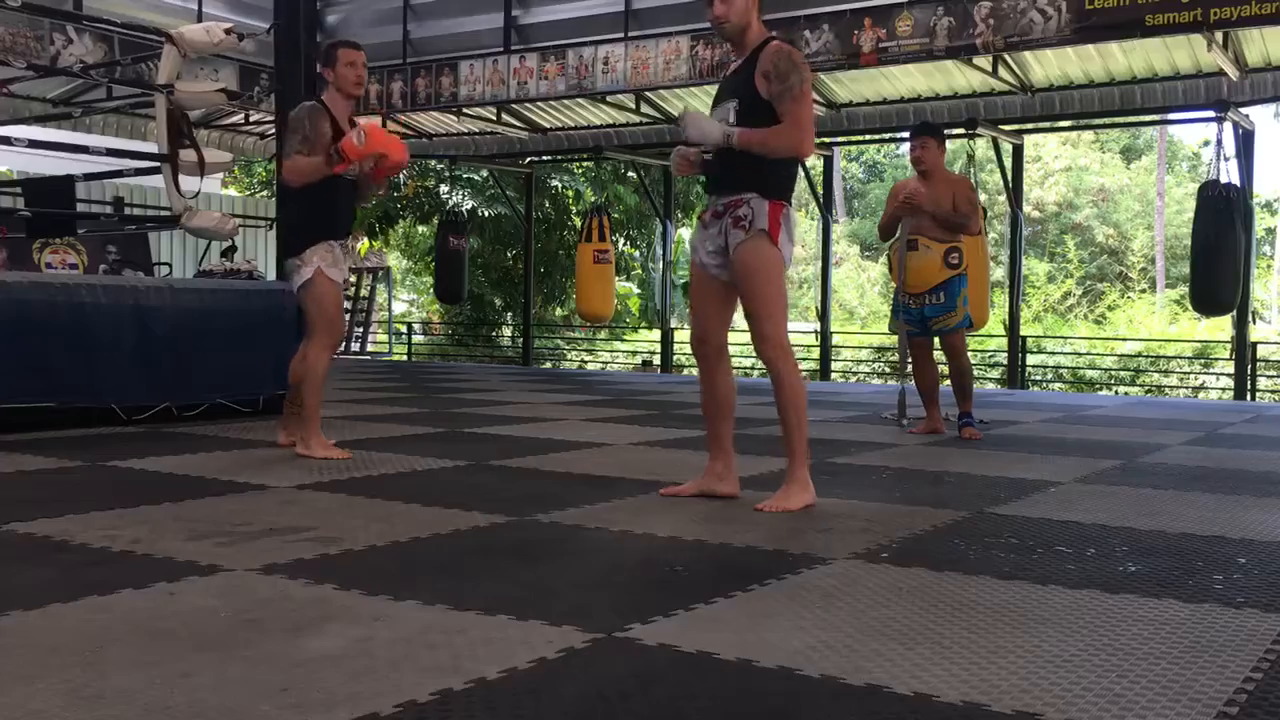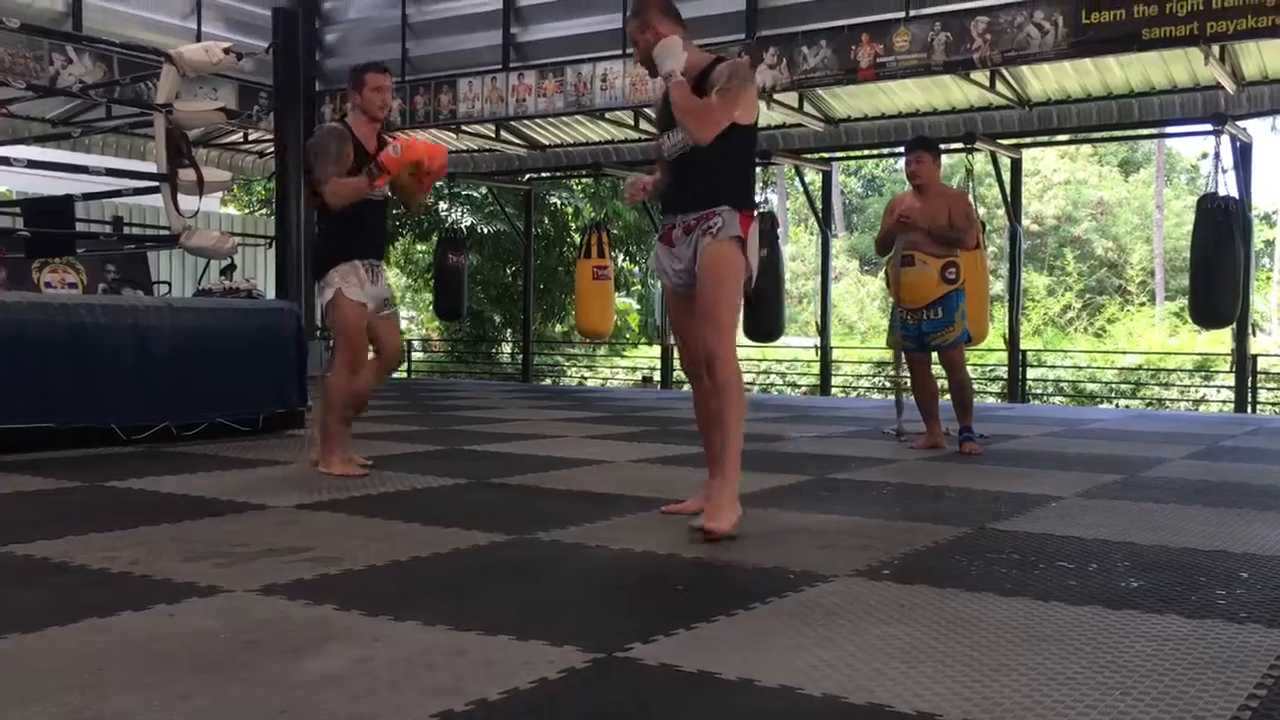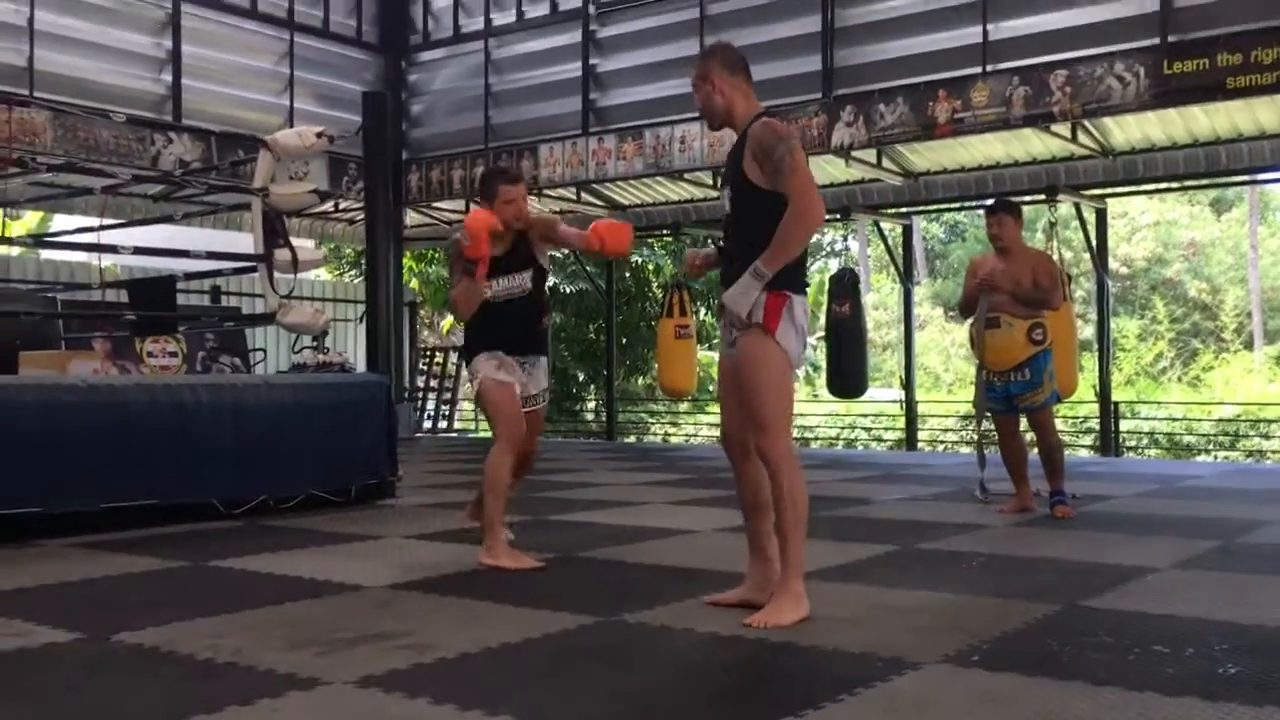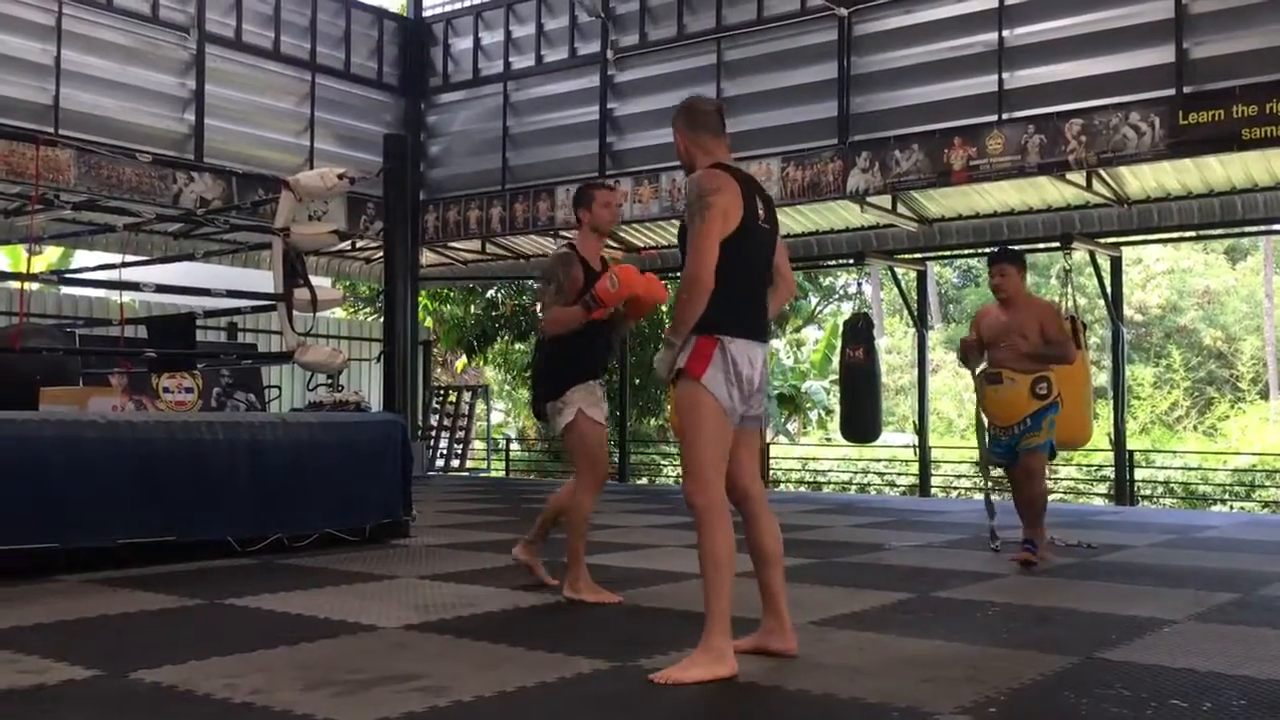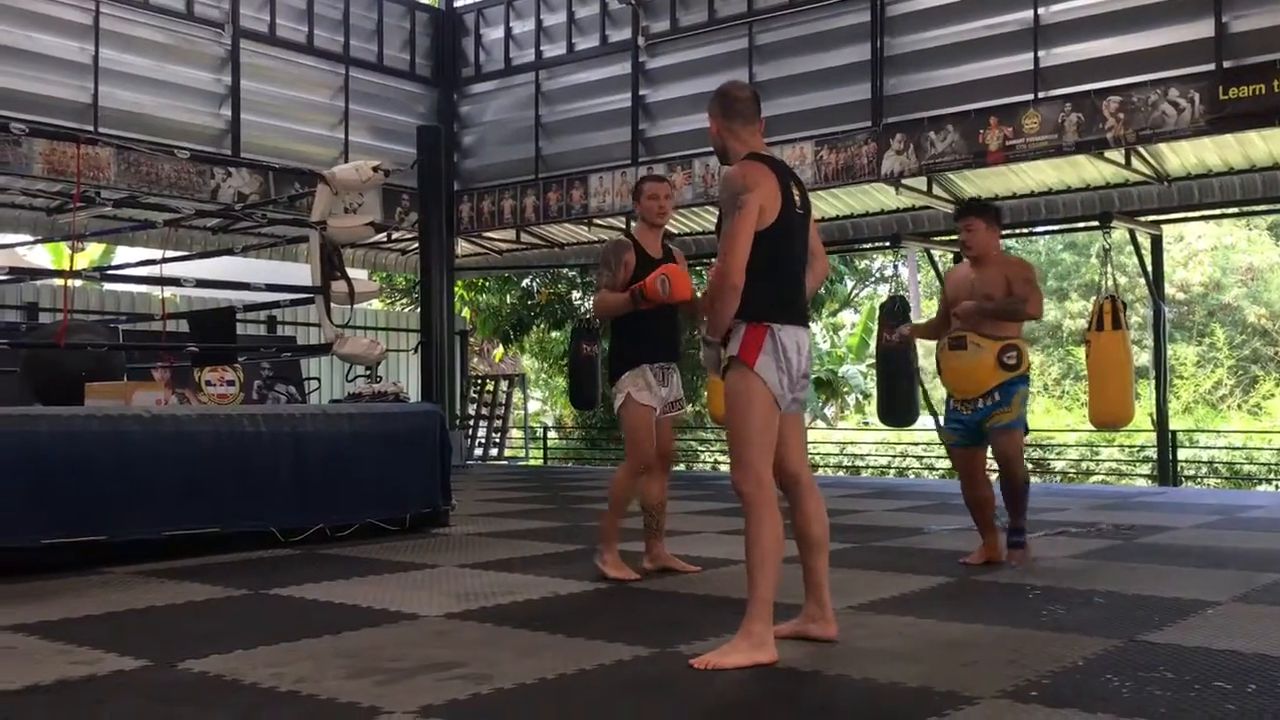
dt=1s
person 1, frame 1
left shoulder: (778, 58)
right shoulder: (731, 75)
left elbow: (799, 140)
left wrist: (722, 134)
right wrist: (700, 161)
left hip: (758, 214)
right hip: (716, 217)
left knee: (771, 345)
right knee: (706, 345)
left ankle: (799, 479)
right ankle: (720, 471)
person 1, frame 2
left shoulder: (732, 73)
right shoulder: (669, 96)
left elbow: (702, 130)
left wrist: (673, 72)
right wrist: (648, 186)
left hip: (724, 224)
right hip: (675, 234)
left knee: (715, 349)
right knee: (695, 365)
left ankle: (725, 493)
right ankle: (720, 488)
person 1, frame 3
left shoulder: (769, 134)
right shoulder: (744, 144)
left elbow: (809, 212)
left wrist: (753, 278)
right wrist: (716, 260)
left hip: (769, 306)
right hip: (746, 309)
left knee: (771, 445)
right knee: (738, 442)
left ankle: (792, 589)
right ankle: (761, 576)
person 1, frame 4
left shoulder: (707, 185)
right shoulder: (756, 194)
left elbow: (699, 278)
right elbow: (784, 283)
left wrist: (673, 344)
left hip: (714, 352)
right hip: (752, 352)
left knee: (705, 496)
right knee: (747, 491)
left ankle: (716, 648)
right ankle: (777, 626)
person 1, frame 5
left shoulder: (743, 178)
right shoulder: (787, 178)
left elbow: (731, 277)
right elbow: (817, 261)
left wrist: (713, 337)
left hip: (759, 339)
right hip: (792, 336)
left knee: (755, 483)
right knee: (795, 477)
left ankle: (757, 634)
right ankle: (818, 611)
person 2, frame 1
left shoulder: (354, 125)
right shoulder: (310, 116)
left elbow: (364, 191)
right elbow: (292, 173)
left wrist: (380, 167)
right wrist: (338, 155)
left hip: (330, 242)
right hip: (309, 241)
left knee: (317, 338)
right knee: (326, 336)
left ankle: (290, 424)
right ankle: (309, 436)
person 2, frame 2
left shoulder: (386, 145)
right shoulder: (332, 138)
left elbow: (413, 205)
right elbow: (334, 196)
left wrist: (424, 177)
right wrist: (379, 171)
left hip: (373, 265)
right hip: (341, 264)
left knee: (390, 354)
right knee: (352, 358)
left ankle: (336, 430)
right ankle: (329, 453)
person 2, frame 3
left shoulder: (537, 230)
right shoulder: (463, 245)
left elbow: (586, 242)
right elbow: (463, 310)
left wrist: (605, 237)
right wrist: (476, 261)
left hip: (532, 355)
right hip: (489, 353)
left knee: (525, 447)
right knee: (512, 436)
left ankle: (482, 505)
right ankle: (494, 547)
person 2, frame 4
left shoulder: (607, 265)
right shoulder: (565, 262)
right elbow: (551, 324)
left wrist: (637, 306)
right wrist: (596, 301)
left hip: (590, 382)
right hip: (569, 383)
left knee: (589, 476)
right knee: (592, 475)
left ankle: (531, 546)
right ankle: (577, 578)
person 2, frame 5
left shoulder: (675, 254)
right shoulder: (620, 250)
right elbow: (601, 305)
right wrist: (641, 295)
left hip: (667, 368)
right hip: (632, 367)
left knee: (661, 462)
right knee: (638, 459)
left ankle: (655, 550)
right ankle: (607, 550)
person 3, frame 1
left shoulder: (958, 184)
right shoulder: (901, 188)
left elbow: (972, 225)
right elbow: (884, 234)
left wrist: (929, 209)
right wrist: (897, 213)
left hip: (944, 278)
right hip: (909, 280)
left knee: (955, 348)
right knee: (918, 350)
left ankle: (966, 416)
right ankle: (933, 417)
person 3, frame 2
left shoulder: (954, 198)
right shoulder: (897, 203)
left elbow: (968, 240)
right elbow: (880, 249)
left wrist: (924, 226)
right wrist: (891, 229)
left hip: (942, 293)
right hip: (906, 295)
left knee: (954, 363)
right knee: (917, 365)
left ankle: (966, 432)
right ankle: (933, 432)
person 3, frame 3
left shoulder: (1038, 260)
right shoulder: (978, 264)
left elbow: (1054, 299)
right elbow: (964, 311)
left wrist: (1011, 288)
right wrist: (973, 294)
left hip: (1029, 354)
right hip: (992, 358)
left knee: (1043, 424)
right knee: (1005, 429)
left ankle: (1058, 494)
right ankle: (1022, 494)
person 3, frame 4
left shoulder: (1044, 311)
right shoulder: (983, 316)
left elbow: (1069, 354)
right elbow: (974, 361)
left wrist: (1029, 348)
right wrist: (967, 350)
left hip: (1037, 404)
right hip: (1000, 408)
left knee: (1032, 470)
right knee: (1016, 477)
left ankle: (1030, 543)
right ankle: (1037, 536)
person 3, frame 5
left shoulder: (1015, 268)
right shoulder: (953, 277)
left elbow: (1033, 308)
right elbow: (943, 324)
left wrist: (980, 308)
right wrist: (913, 331)
left hip: (1004, 378)
right hip: (962, 384)
left knee: (1008, 452)
right knee: (967, 464)
left ankle: (1017, 529)
right ankle: (989, 541)
